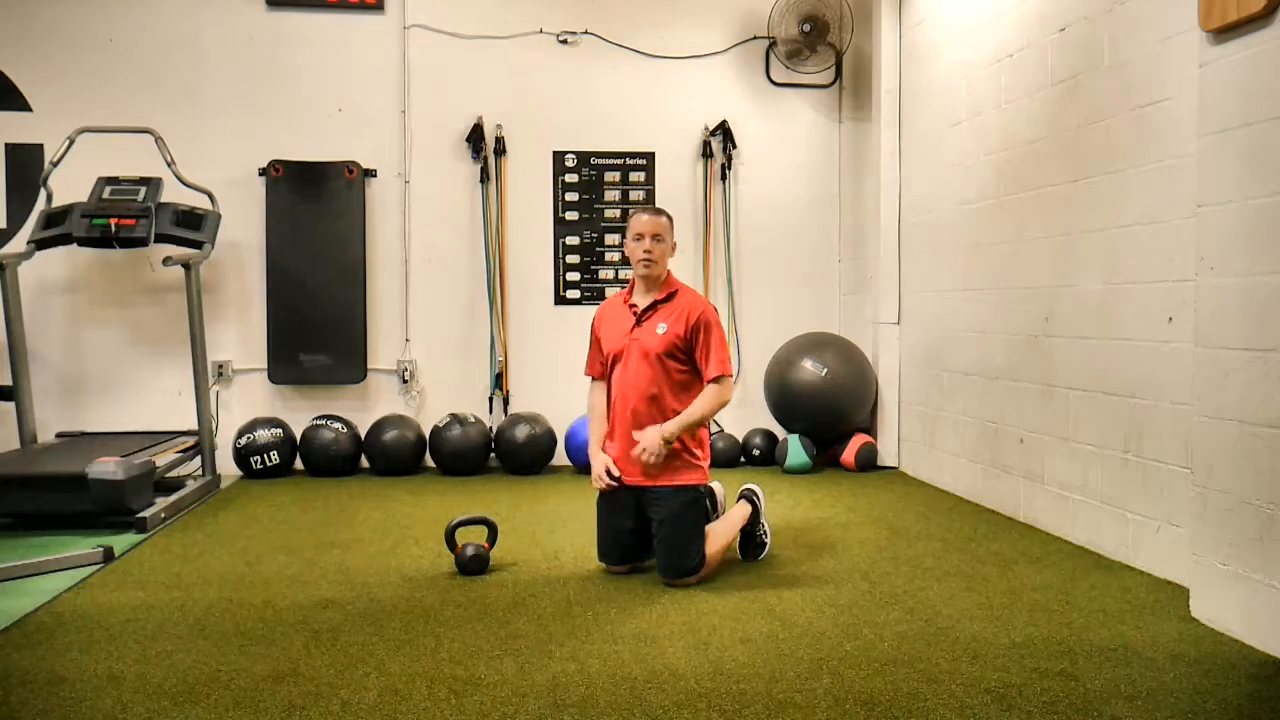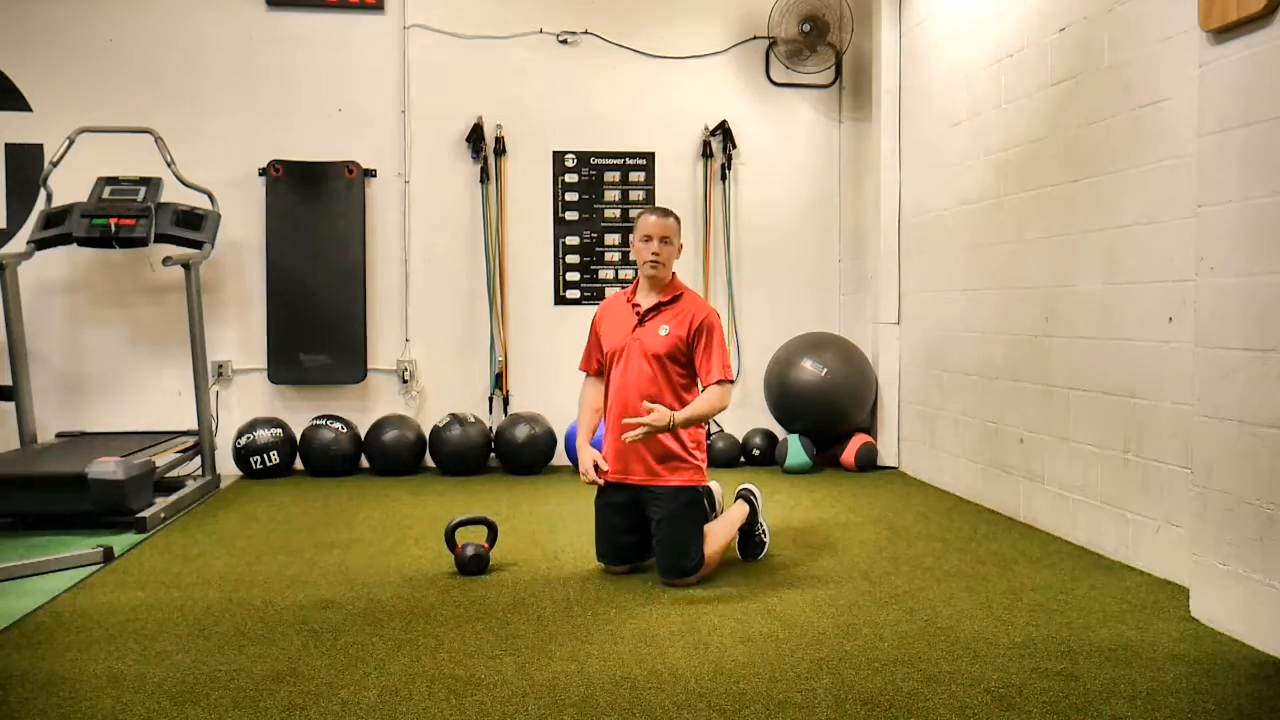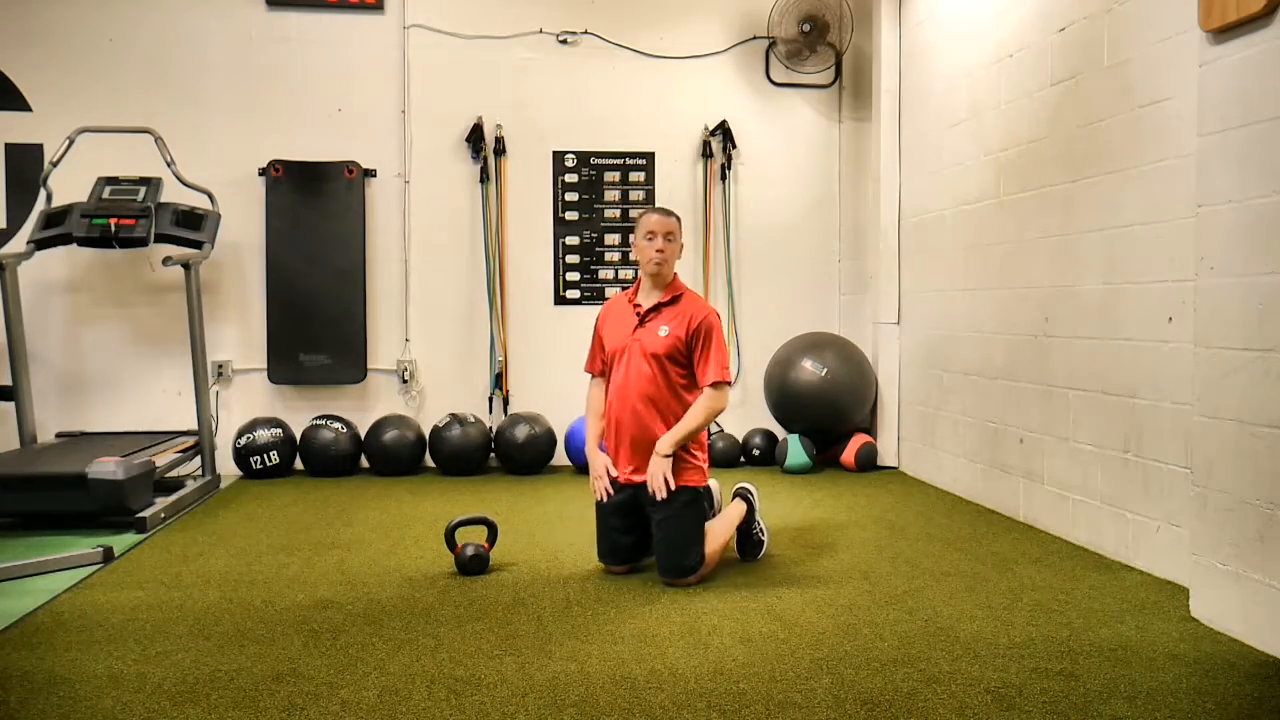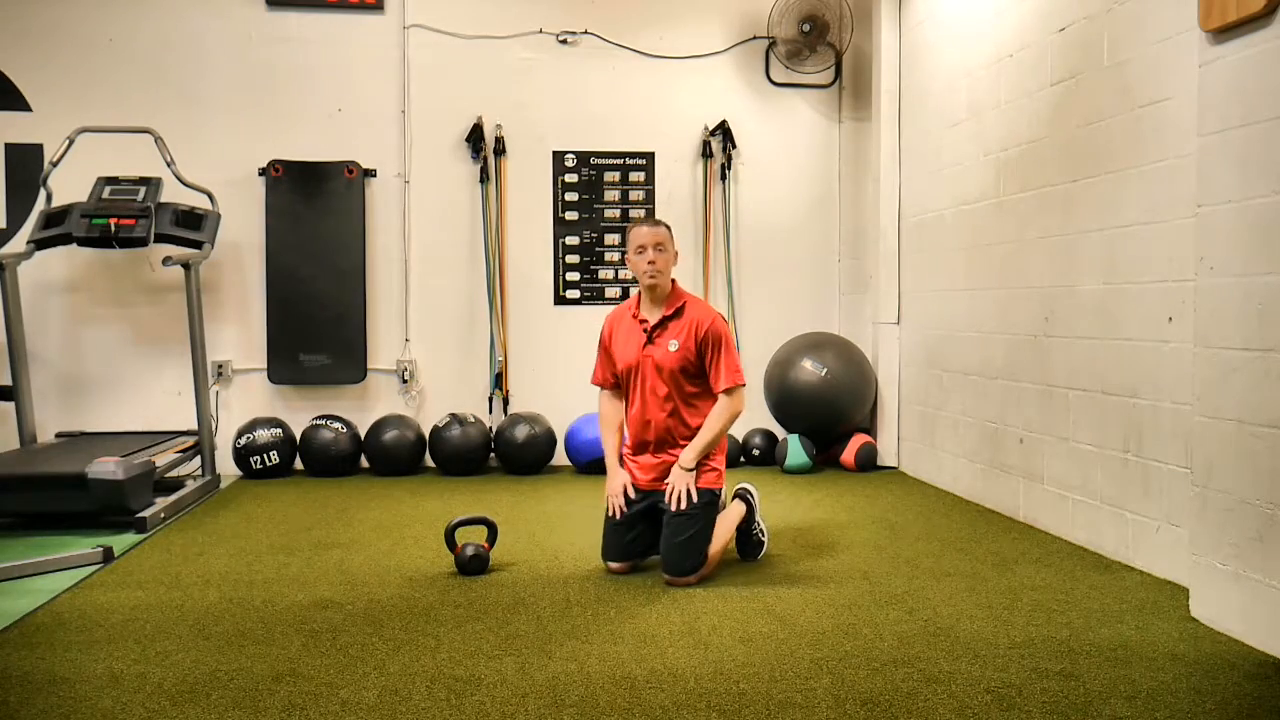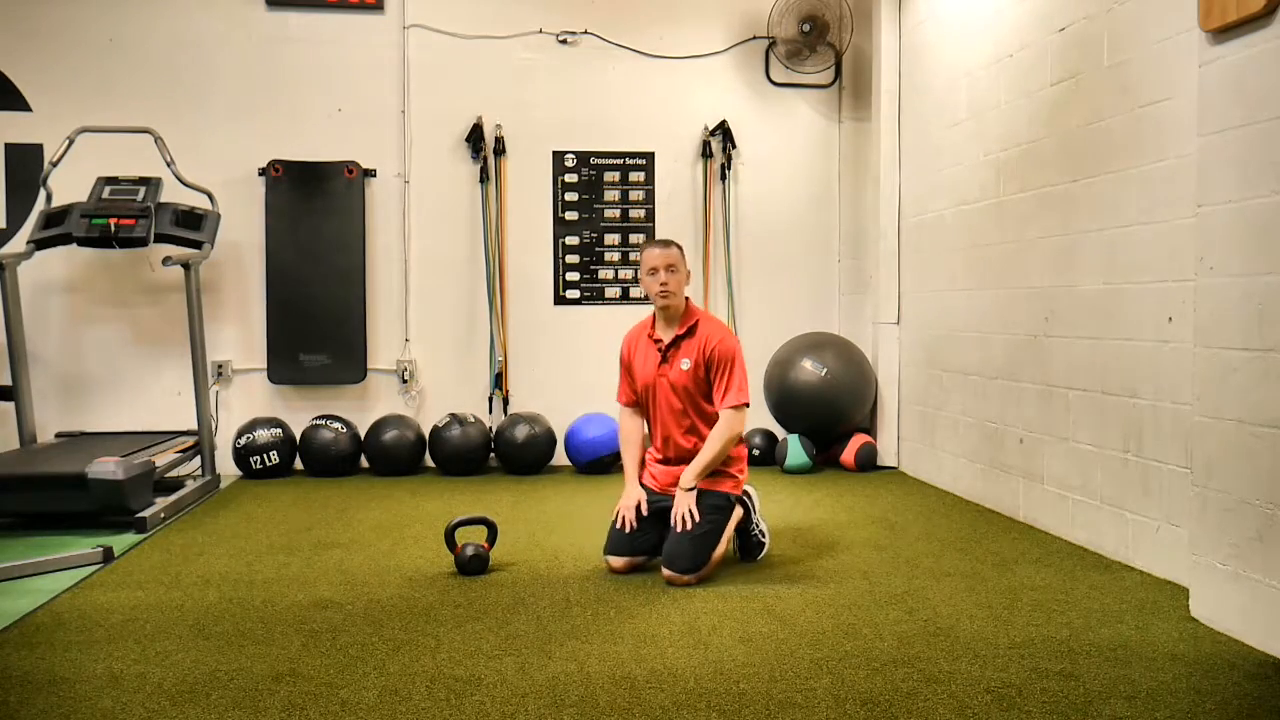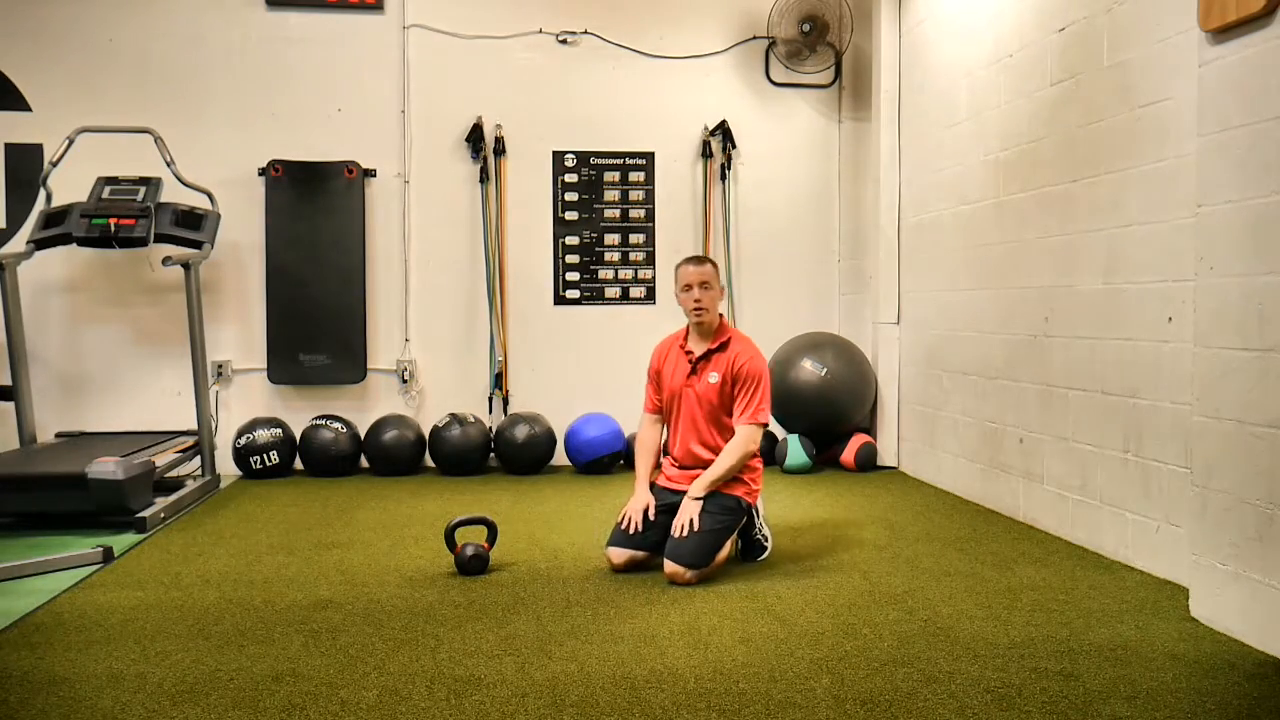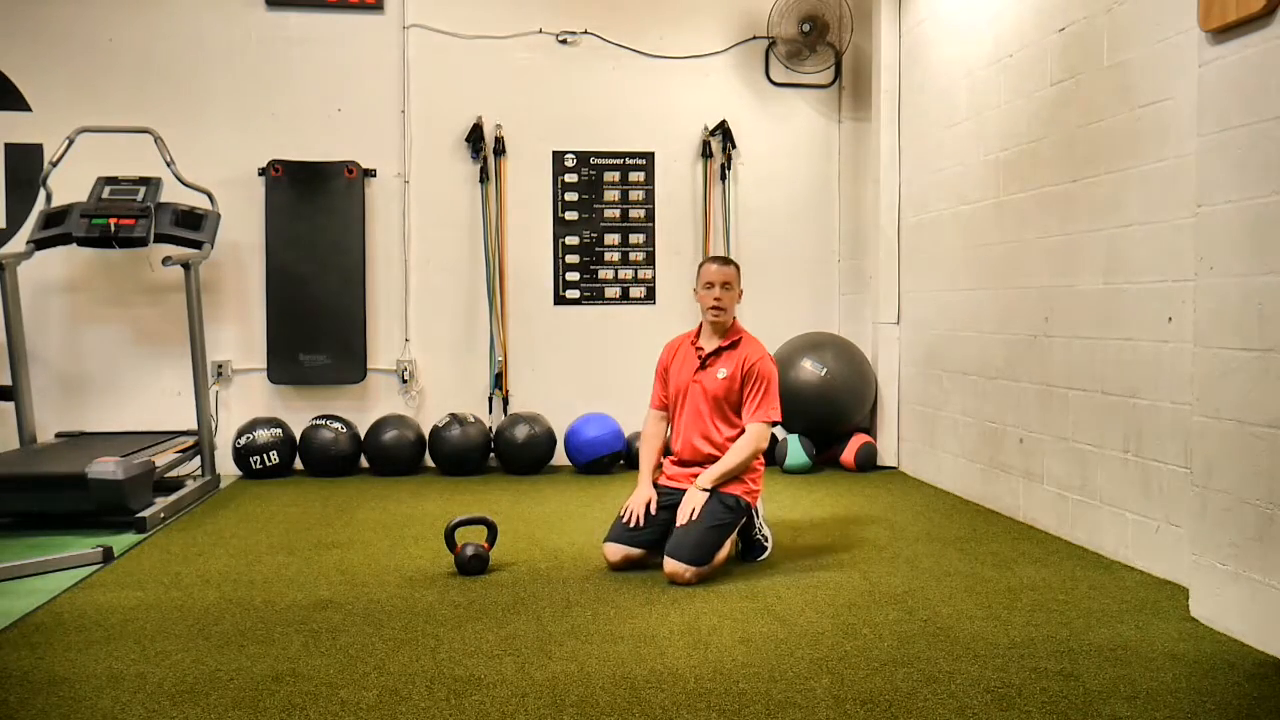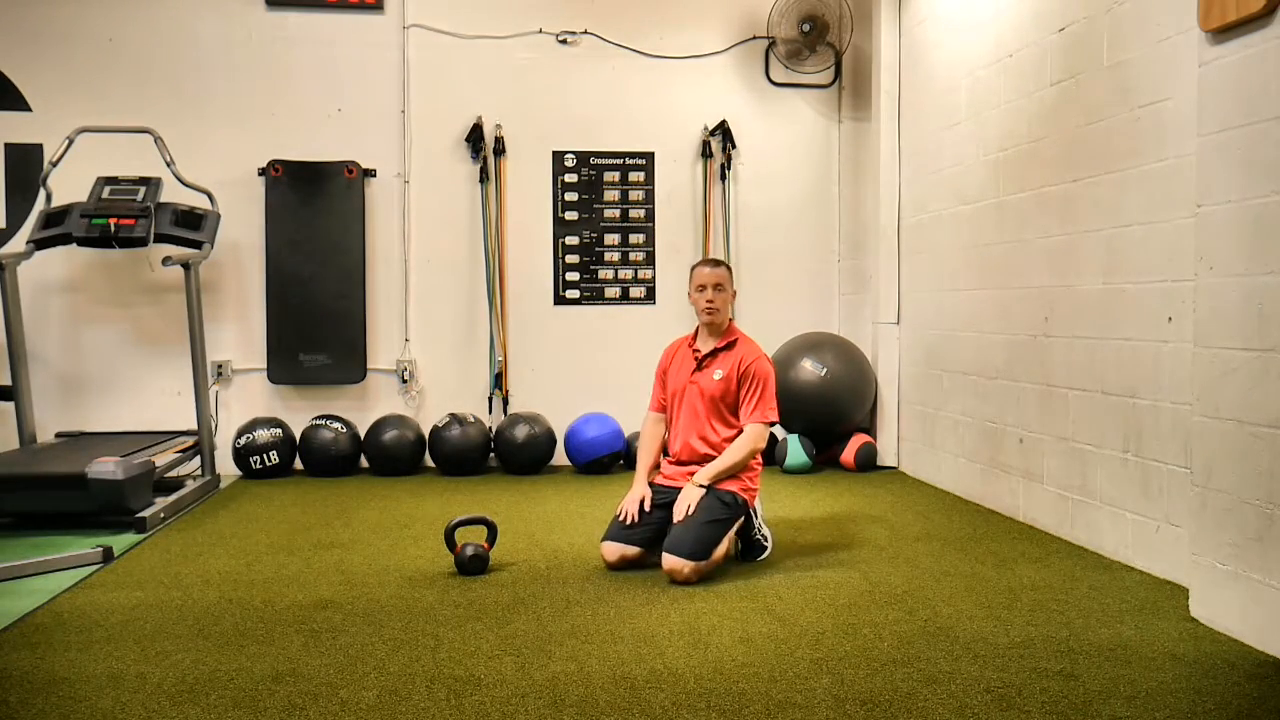
dt=0.3s
person 1, frame 1
left shoulder: (695, 310)
right shoulder: (606, 313)
left elbow: (721, 389)
left wrist: (667, 432)
right wrist: (596, 450)
left hip: (676, 467)
right hip: (621, 467)
left knee: (680, 575)
right knee: (617, 564)
left ankle: (745, 510)
right ankle: (703, 504)
person 1, frame 2
left shoulder: (698, 314)
right shoulder: (608, 310)
left elbow: (720, 393)
right elbow: (595, 381)
left wrist: (672, 420)
right wrist: (583, 442)
left hip: (674, 468)
right hip: (618, 468)
left knee: (680, 575)
right knee: (617, 564)
left ankle: (743, 509)
right ankle: (701, 505)
person 1, frame 3
left shoulder: (698, 314)
right shoulder: (610, 312)
left elbow: (716, 396)
right elbow: (599, 383)
left wrist: (664, 447)
right wrist: (593, 448)
left hip: (675, 467)
right hip: (619, 468)
left knee: (679, 575)
right knee: (617, 565)
left ankle: (741, 509)
right ankle: (701, 504)
person 1, frame 4
left shoulder: (705, 321)
right shoulder: (615, 323)
left elbow: (732, 400)
right elbow: (610, 395)
left wrist: (687, 462)
right wrist: (612, 464)
left hip: (691, 470)
right hip: (636, 471)
left knee: (681, 574)
right knee: (618, 563)
left ankle: (740, 509)
right ankle: (695, 516)
person 1, frame 5
left shoulder: (717, 339)
right shoulder: (633, 342)
left elbow: (732, 423)
right elbow: (631, 414)
left wrist: (689, 482)
right wrist: (631, 482)
left hip: (713, 475)
right hip: (658, 476)
left knee: (679, 572)
right knee: (618, 560)
left ankle: (738, 516)
right ankle: (678, 529)
person 1, frame 6
left shoulder: (745, 357)
right shoulder: (664, 352)
left elbow: (748, 441)
right elbow: (651, 422)
left wrist: (697, 492)
right wrist: (641, 487)
left hip: (727, 482)
right hip: (673, 479)
left knee: (680, 570)
right knee: (619, 555)
left ankle: (740, 524)
right ankle: (685, 531)
person 1, frame 7
left shoulder: (755, 358)
right shoulder: (674, 350)
left elbow: (757, 439)
right elbow: (656, 419)
left wrist: (704, 484)
right wrist: (645, 482)
left hip: (727, 483)
right hip: (674, 479)
left knee: (680, 569)
right knee: (616, 553)
left ankle: (739, 527)
right ankle: (690, 531)
person 1, frame 8
left shoulder: (751, 359)
right shoulder: (673, 353)
left elbow: (755, 438)
right elbow: (656, 421)
left wrist: (700, 481)
right wrist: (640, 481)
left hip: (724, 481)
right hip: (671, 478)
left knee: (680, 566)
right knee: (614, 553)
left ankle: (739, 527)
right ankle: (701, 531)
